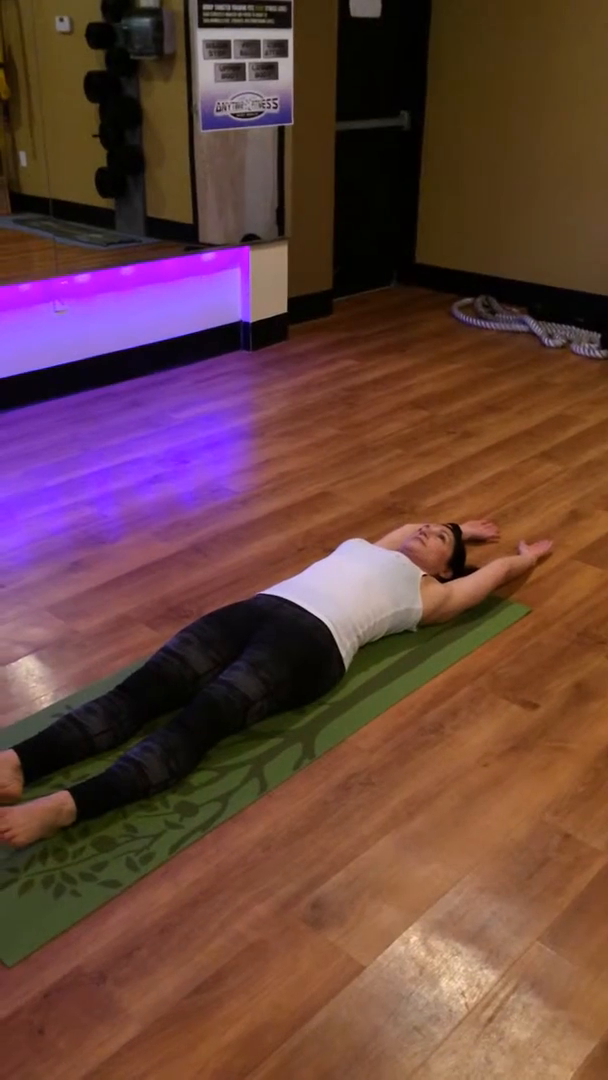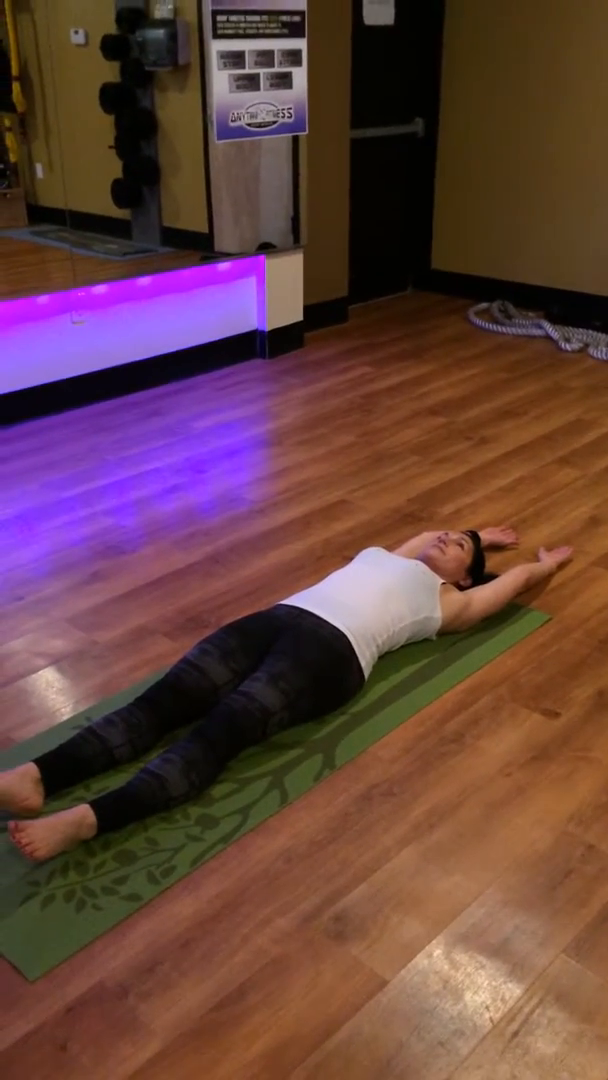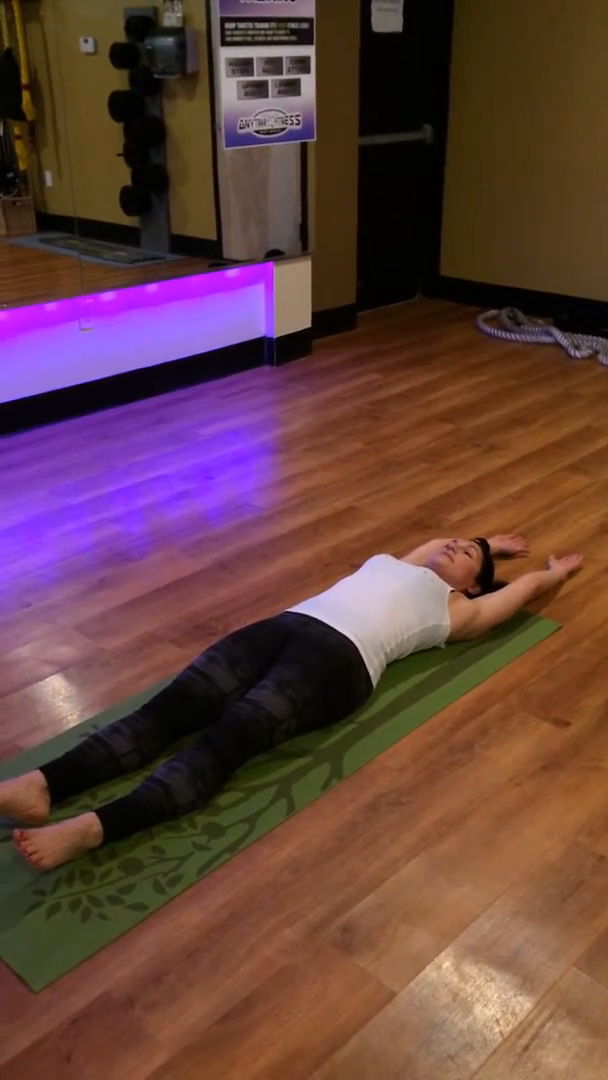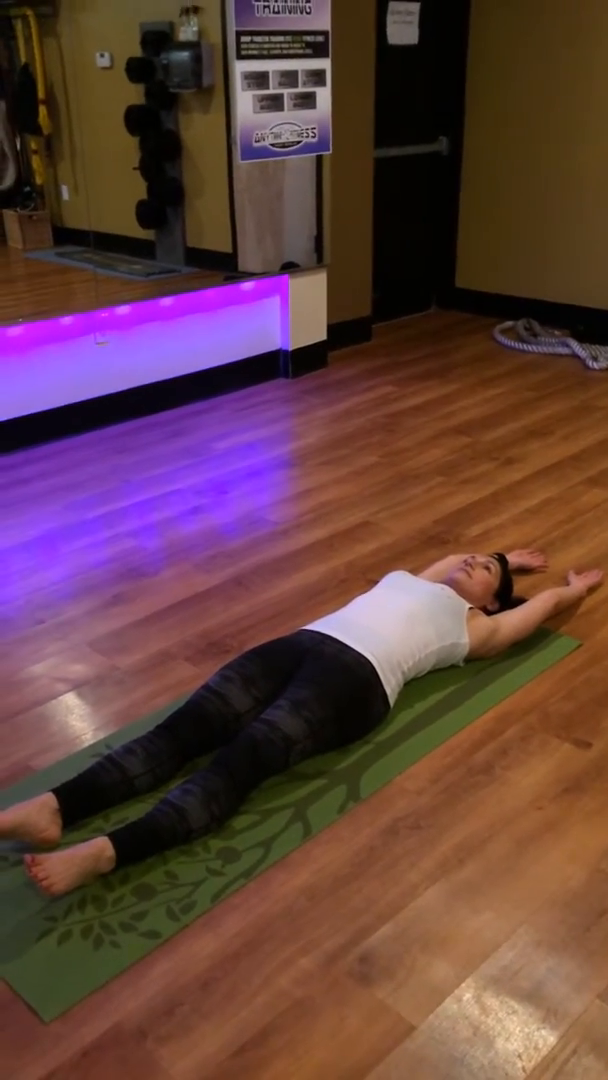
dt=1s
person 1, frame 1
left shoulder: (428, 593)
right shoulder: (367, 547)
left elbow: (498, 571)
right elbow: (414, 527)
left wrist: (529, 555)
right wrist: (459, 527)
left hip: (313, 641)
right hip: (259, 608)
left knee: (199, 719)
right knee: (144, 689)
left ankle: (67, 806)
person 1, frame 2
left shoulder: (449, 600)
right shoulder: (388, 556)
left elbow: (518, 579)
right elbow: (432, 534)
left wrist: (550, 561)
right wrist: (479, 534)
left hip: (333, 650)
right hip: (280, 618)
left knee: (220, 729)
right knee: (166, 699)
left ankle: (87, 819)
person 1, frame 3
left shoulder: (457, 609)
right shoulder: (395, 563)
left elbow: (526, 586)
right elbow: (437, 542)
left wrist: (558, 569)
right wrist: (487, 541)
left hip: (342, 658)
right hip: (288, 626)
left knee: (229, 736)
right knee: (175, 707)
left ankle: (94, 828)
person 1, frame 4
left shoulder: (476, 626)
right shoulder: (410, 579)
left elbow: (547, 602)
right elbow: (454, 559)
left wrist: (580, 585)
right wrist: (506, 556)
left hip: (359, 677)
right hip: (304, 644)
left knee: (241, 758)
right knee: (187, 727)
left ankle: (106, 852)
right ankle: (55, 806)
